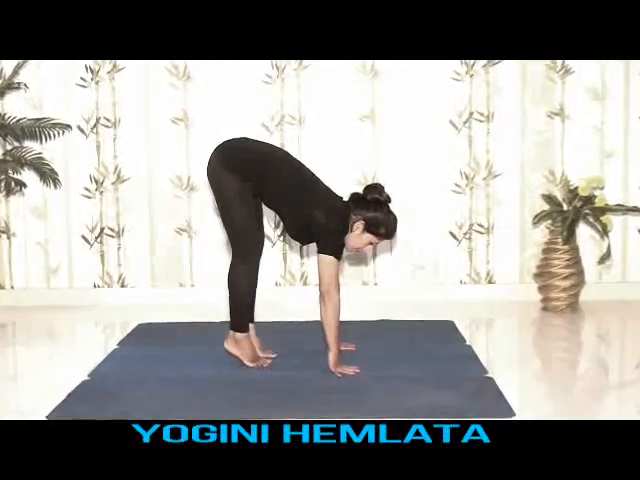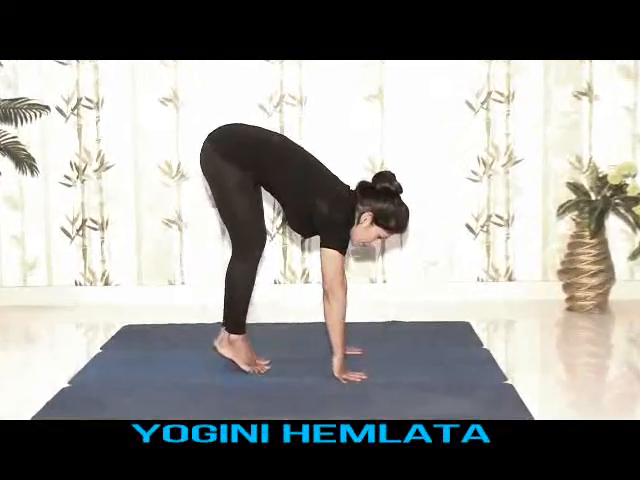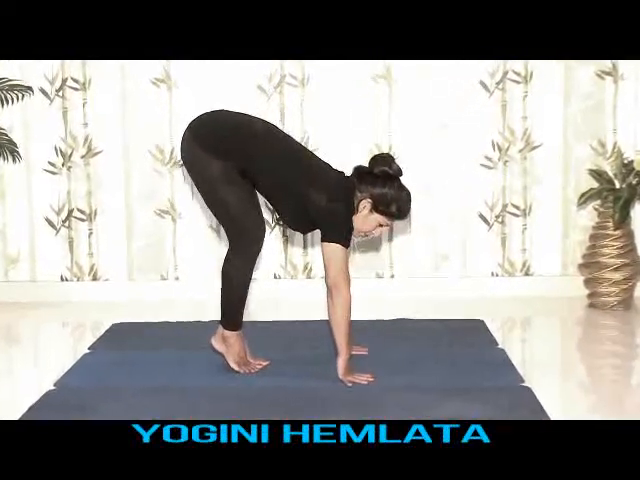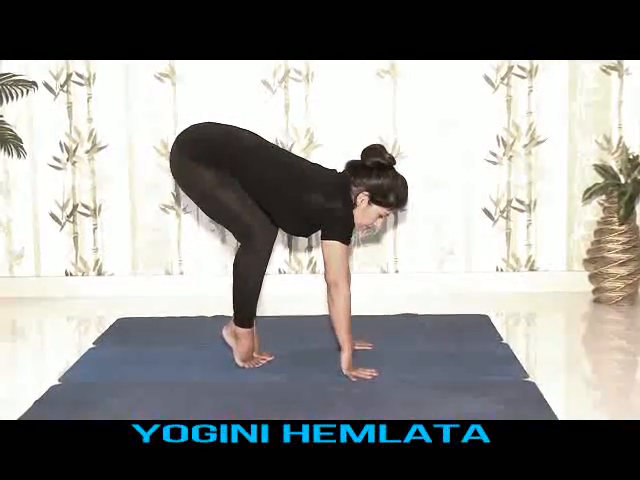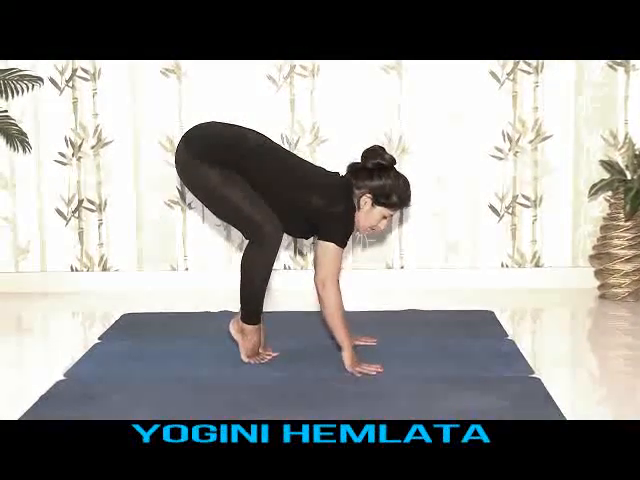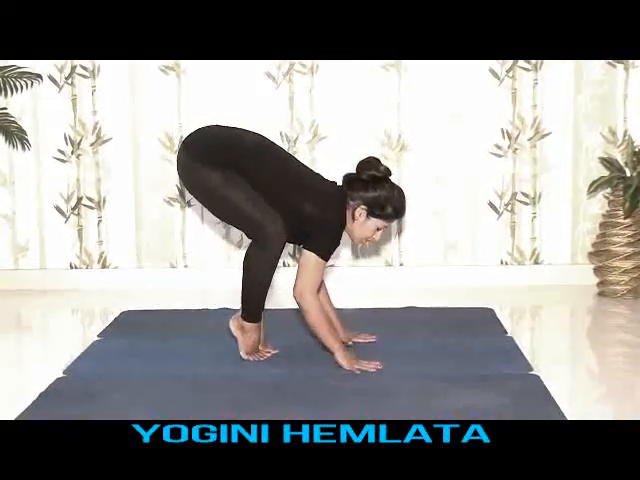
dt=0.7s
person 1, frame 1
left shoulder: (338, 219)
right shoulder: (332, 224)
left elbow: (328, 291)
right elbow: (329, 294)
left wrist: (334, 343)
left hip: (244, 167)
right hip: (231, 166)
left knee: (253, 249)
right knee: (247, 252)
left ankle: (247, 332)
right ankle: (237, 337)
person 1, frame 2
left shoulder: (345, 208)
right shoulder: (337, 215)
left elbow: (336, 284)
right elbow: (334, 291)
left wrist: (339, 346)
right wrist: (338, 359)
left hip: (240, 153)
right hip: (226, 153)
left knee: (254, 243)
right knee: (249, 246)
left ankle: (231, 331)
right ankle: (232, 338)
person 1, frame 3
left shoulder: (342, 196)
right shoulder: (337, 207)
left elbow: (338, 284)
right elbow: (338, 288)
left wrist: (344, 345)
right wrist: (343, 360)
left hip: (227, 141)
right hip: (207, 145)
left knee: (251, 235)
right knee: (248, 238)
left ankle: (230, 330)
right ankle: (228, 336)
person 1, frame 4
left shoulder: (338, 193)
right shoulder: (337, 207)
left elbow: (338, 280)
right elbow: (337, 284)
left wrist: (346, 340)
right wrist: (347, 355)
left hip: (216, 151)
right hip: (196, 157)
left knee: (265, 233)
right knee: (258, 237)
left ankle: (243, 325)
right ankle: (240, 331)
person 1, frame 5
left shoulder: (336, 197)
right shoulder: (338, 210)
left elbow: (325, 276)
right elbow: (325, 284)
left wrist: (344, 336)
right wrist: (348, 351)
left hip: (224, 151)
right hip: (200, 155)
left knee: (268, 233)
right knee: (266, 232)
left ankle: (250, 320)
right ankle: (246, 326)
person 1, frame 6
left shoulder: (332, 205)
right shoulder: (330, 218)
left elbow: (311, 277)
right elbow: (304, 293)
left wrist: (340, 332)
right wrist: (340, 352)
left hip: (223, 153)
right hip: (201, 159)
left knee: (272, 233)
right knee: (270, 232)
left ankle: (250, 318)
right ankle: (247, 324)
